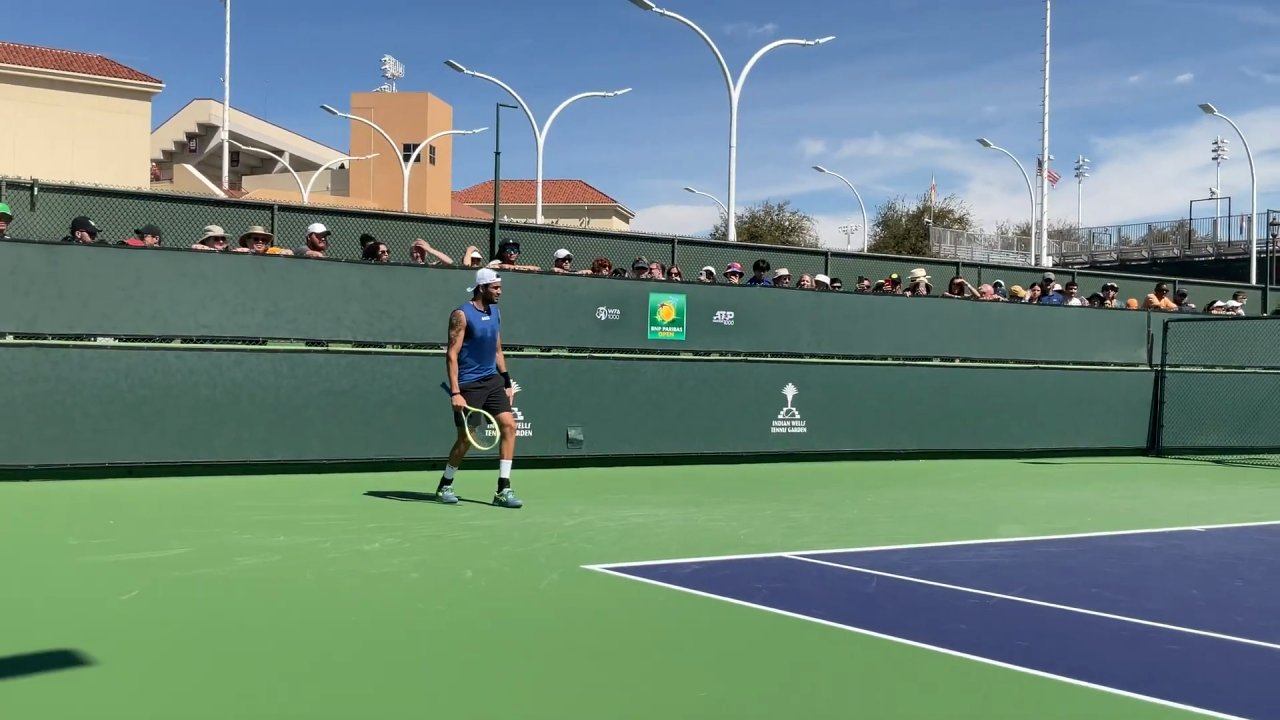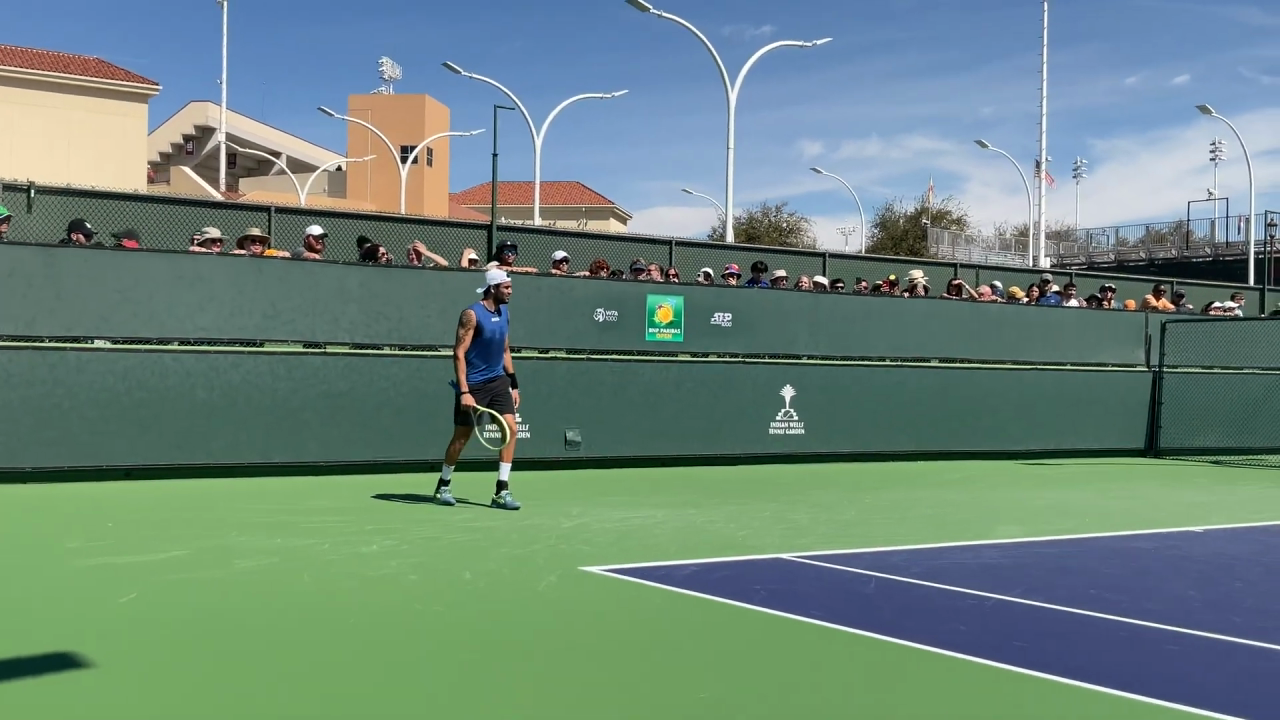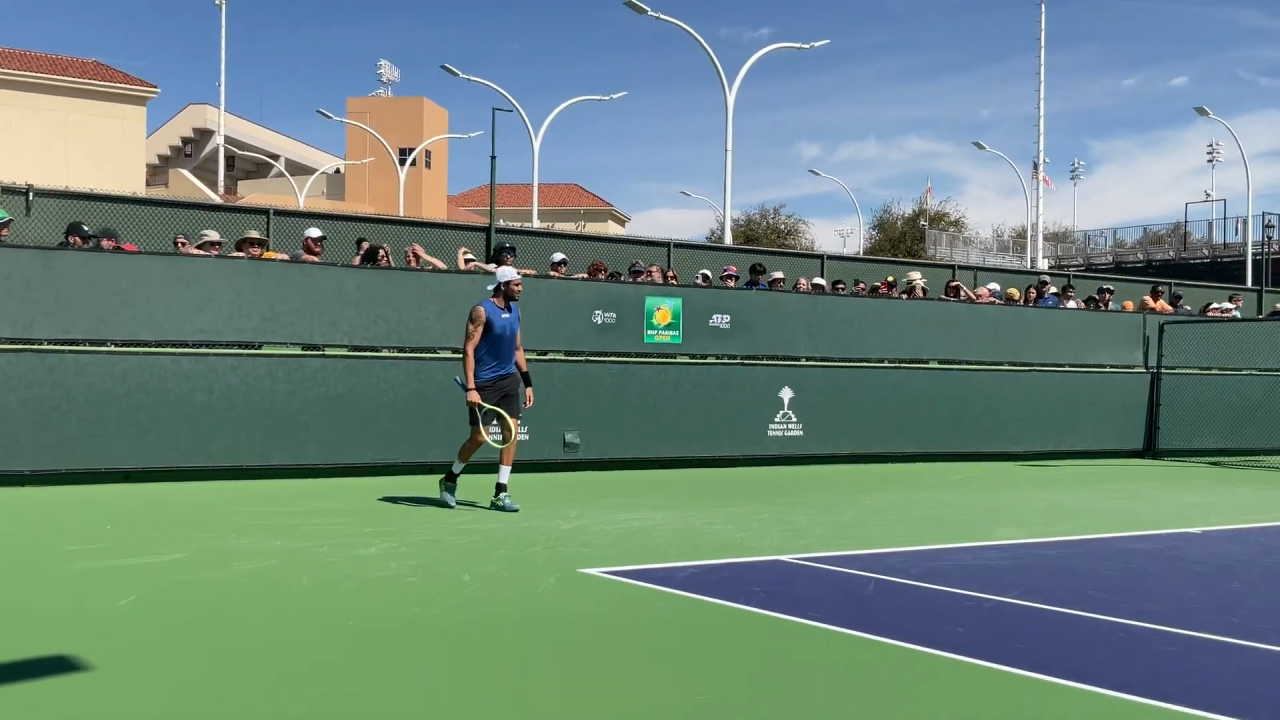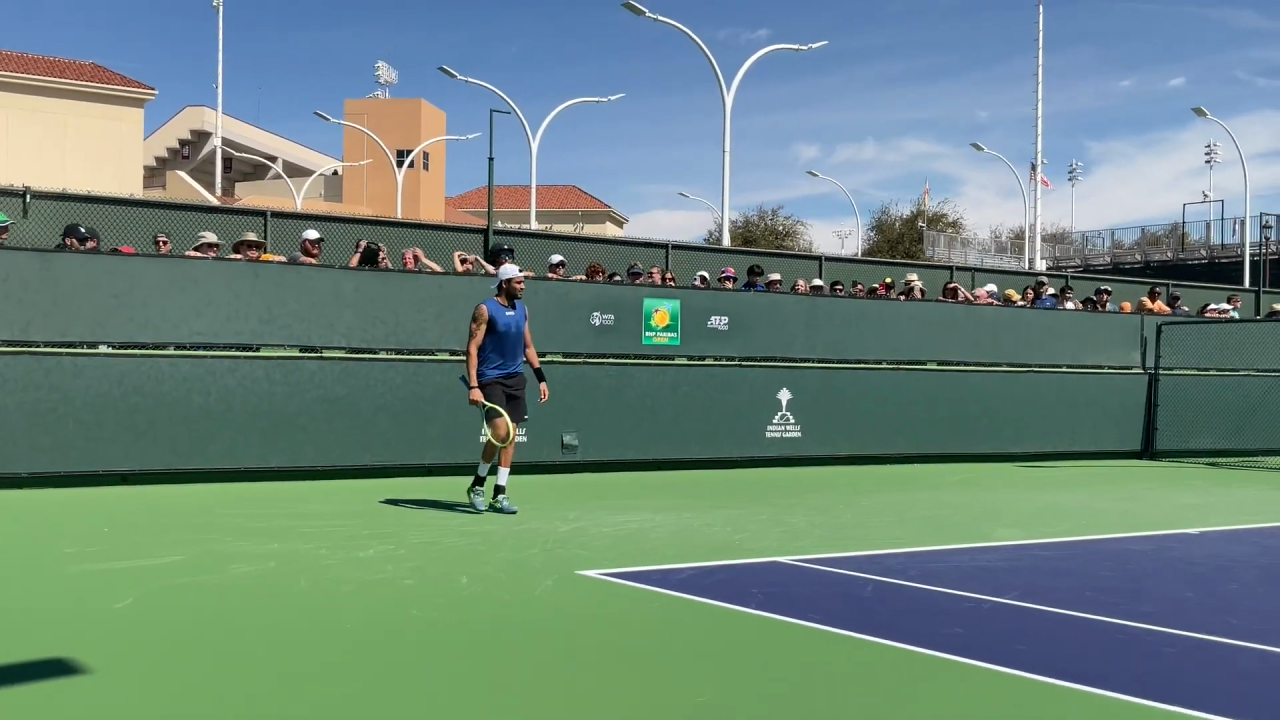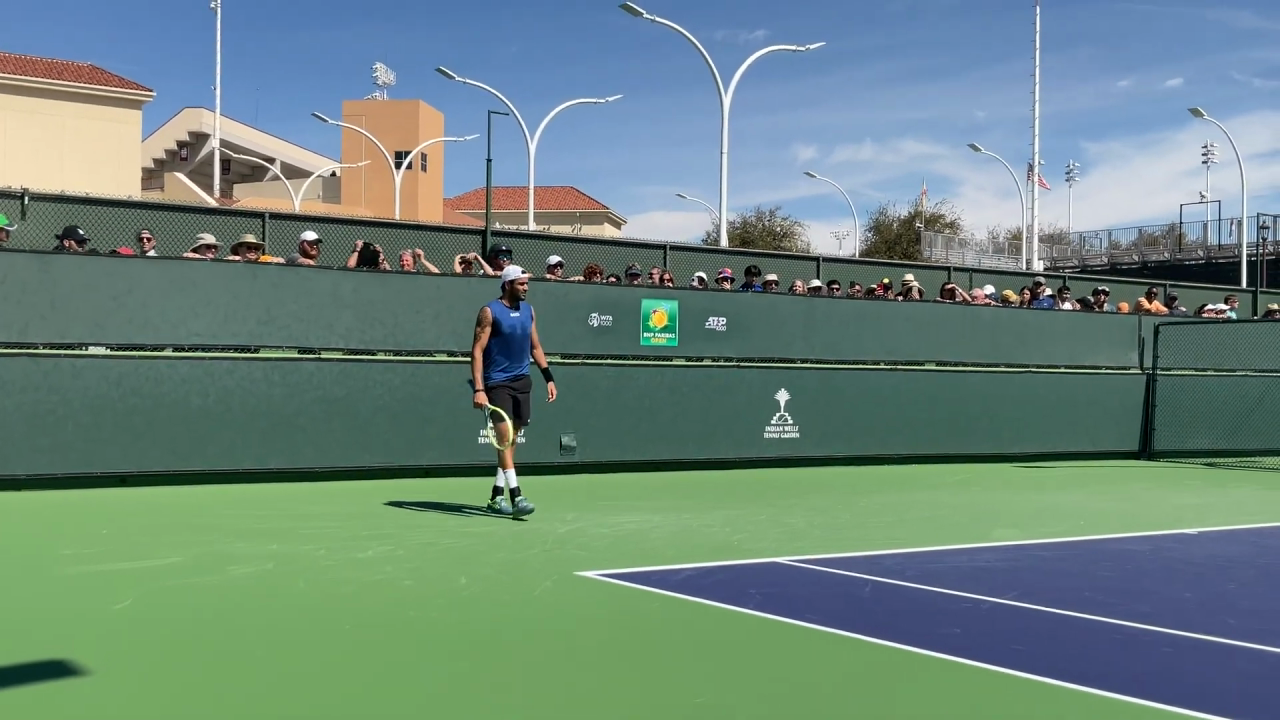
dt=0.2s
person 1, frame 1
left shoulder: (495, 312)
right shoulder: (462, 315)
right elbow: (452, 355)
left wrist: (507, 383)
right wrist: (455, 392)
left hip: (492, 380)
right hip: (469, 384)
left knee: (509, 427)
right knee: (466, 439)
left ankle: (503, 490)
right ankle: (444, 486)
person 1, frame 2
left shoulder: (504, 313)
right shoulder: (472, 314)
right elbow: (459, 354)
left wrist: (514, 384)
right wrist: (464, 391)
left hip: (498, 381)
right hip: (474, 384)
left knee: (511, 429)
right knee: (461, 438)
left ankle: (501, 493)
right ankle: (442, 486)
person 1, frame 3
left shoulder: (515, 311)
right shoulder: (482, 311)
right elbow: (468, 350)
left wrist: (527, 383)
right wrist: (470, 388)
left hip: (509, 380)
right hip: (484, 382)
left knee: (512, 432)
right knee: (479, 437)
left ankle: (500, 494)
right ankle: (449, 480)
person 1, frame 4
left shoulder: (522, 309)
right shoulder: (485, 309)
left elbow: (528, 346)
right elbow: (472, 348)
left wrist: (541, 378)
right wrist: (473, 386)
left hip: (516, 379)
right hip: (492, 380)
left knee: (510, 436)
right knee: (499, 434)
left ankle: (499, 496)
right ankle: (477, 484)
person 1, frame 5
left shoulder: (528, 310)
right shoulder: (490, 312)
left elbow: (535, 347)
right elbow: (477, 351)
left wrist: (549, 378)
right wrist: (478, 389)
left hip: (522, 381)
right hip: (498, 383)
left knee: (512, 439)
right knee: (505, 437)
left ankle: (496, 498)
right ankle: (516, 497)
